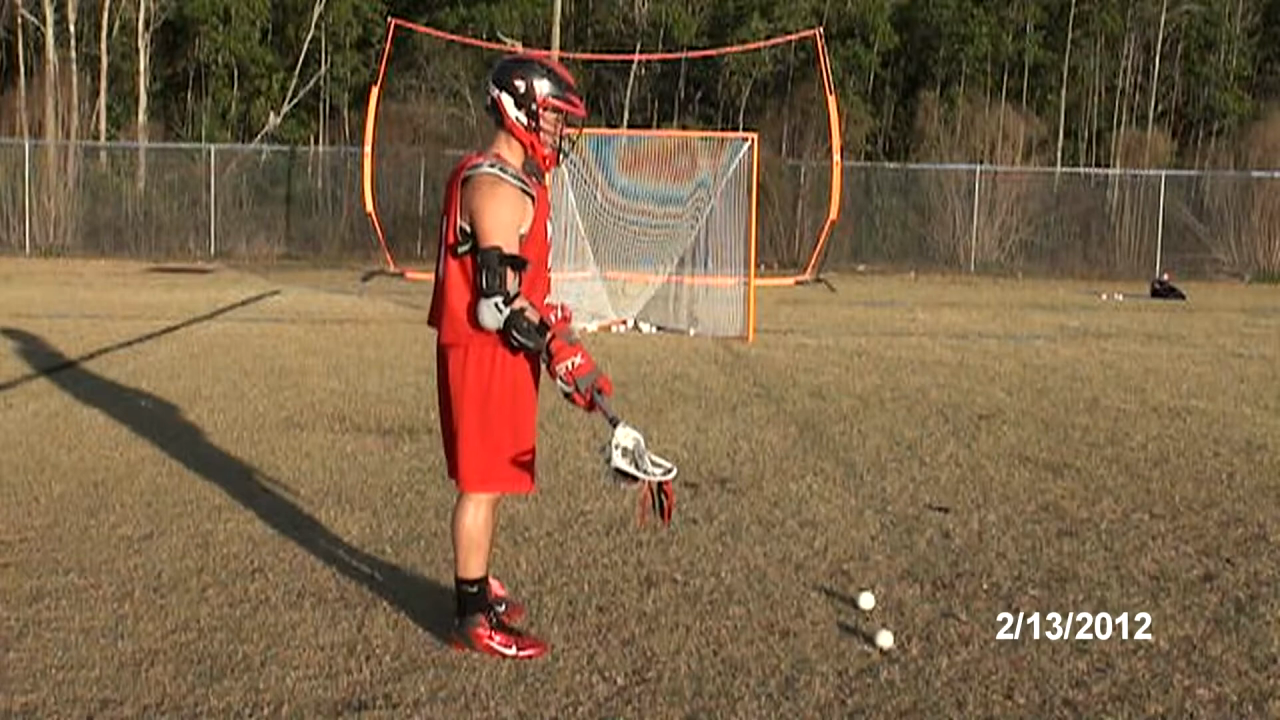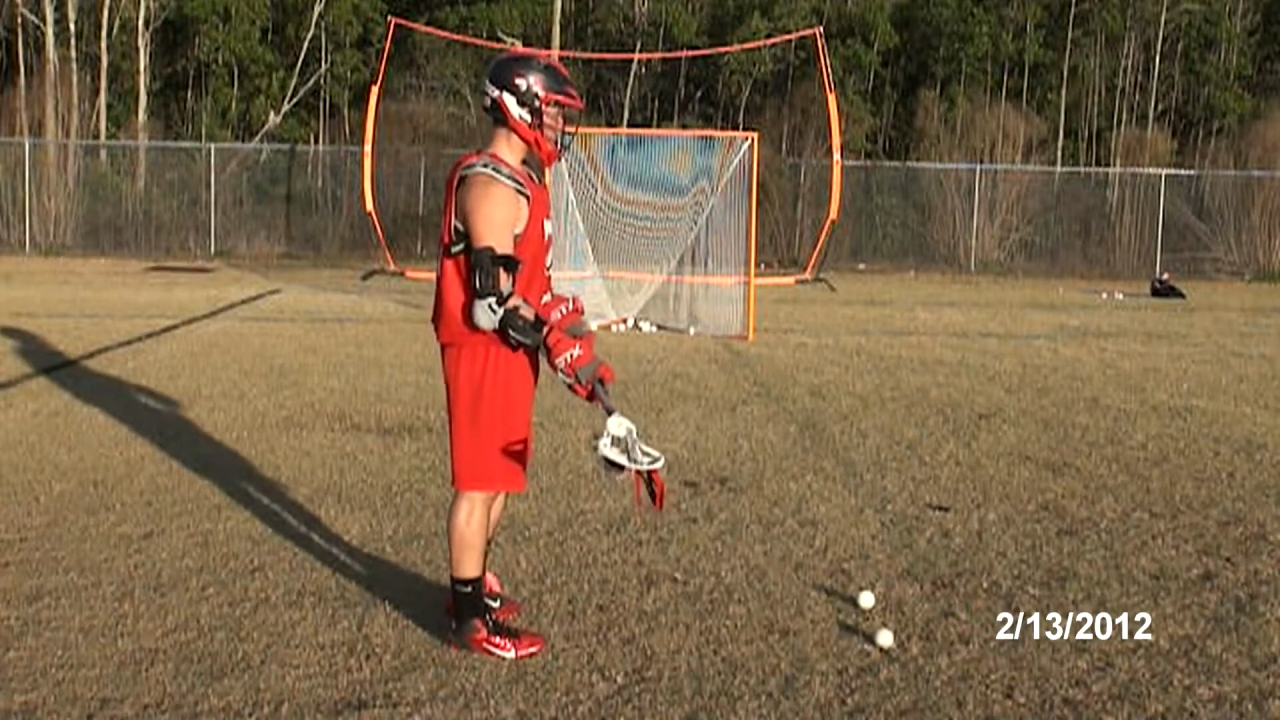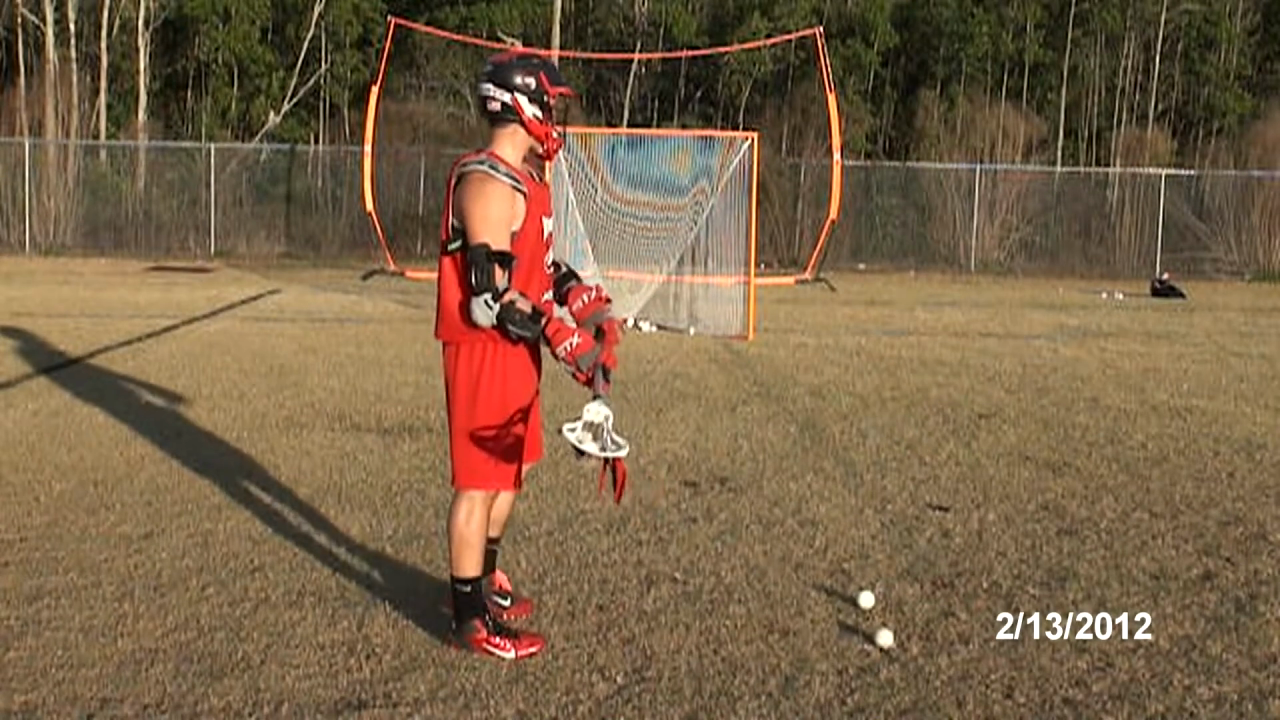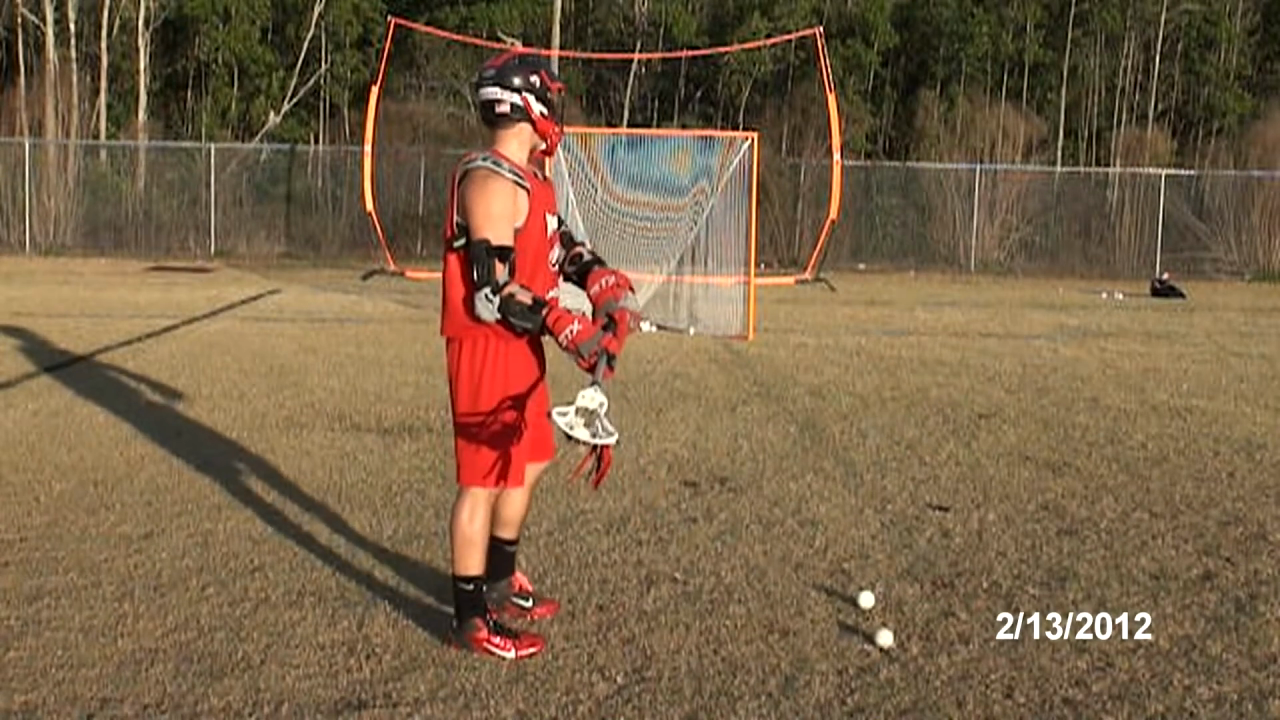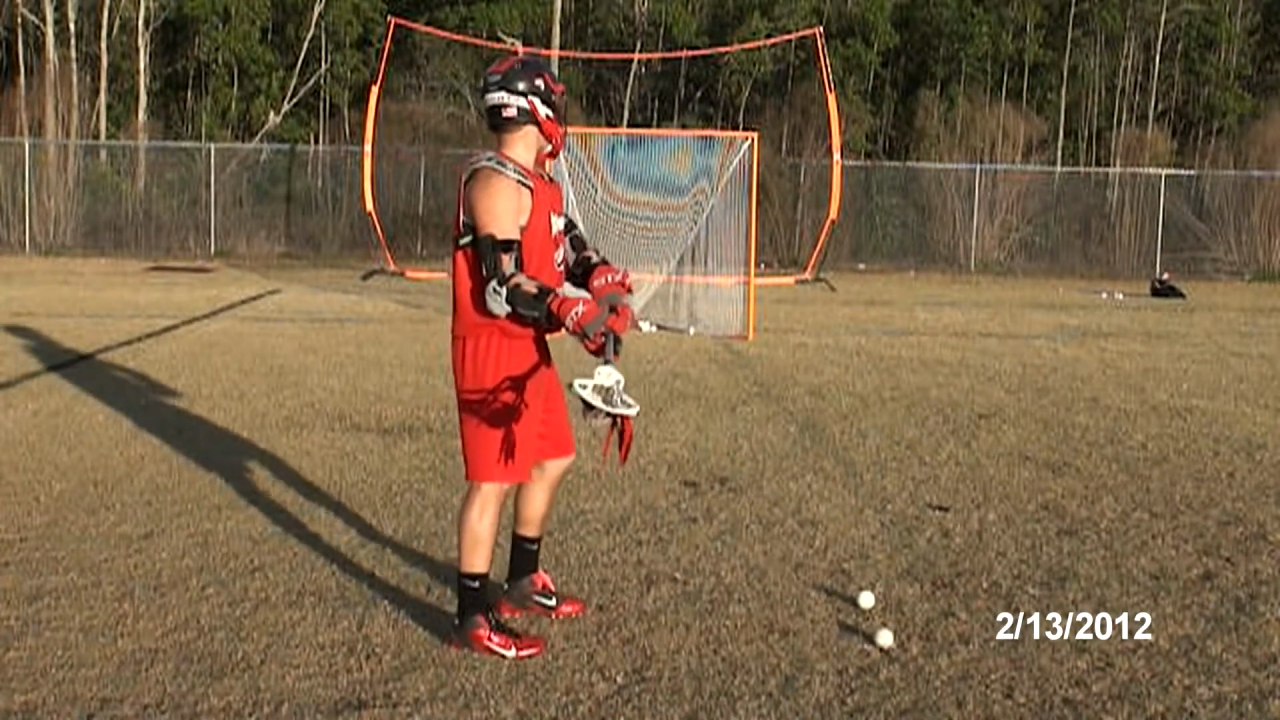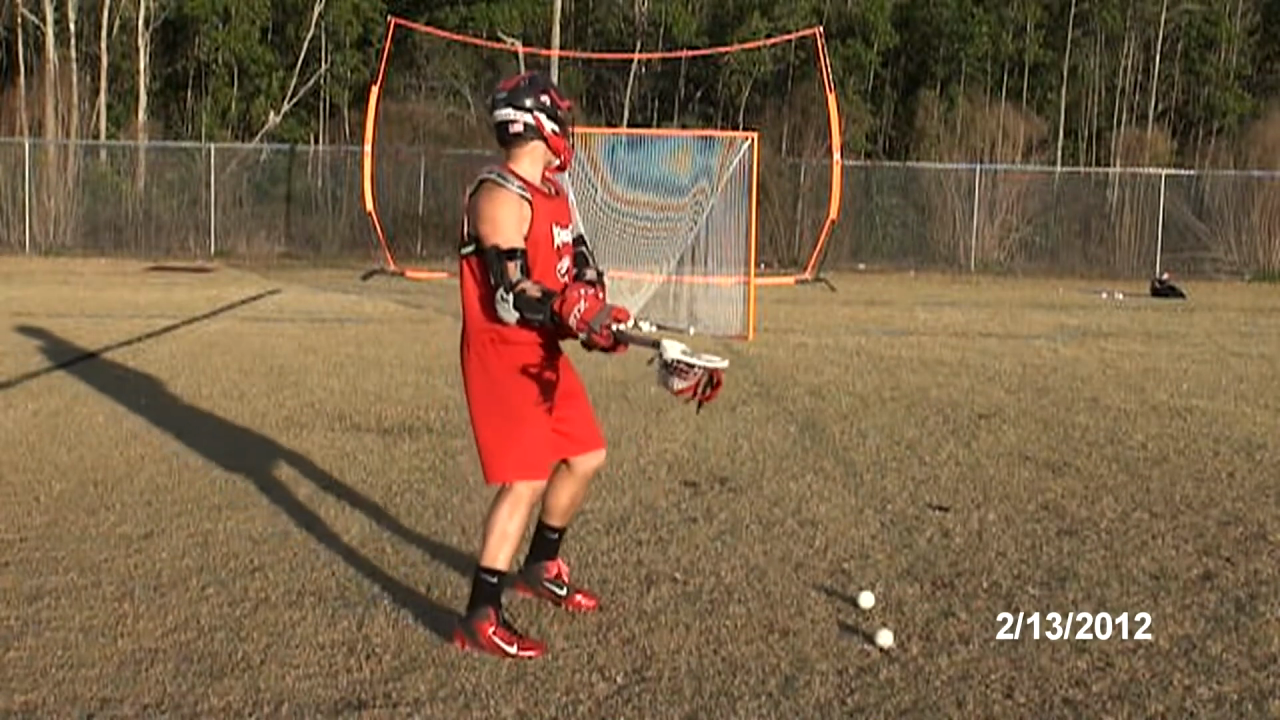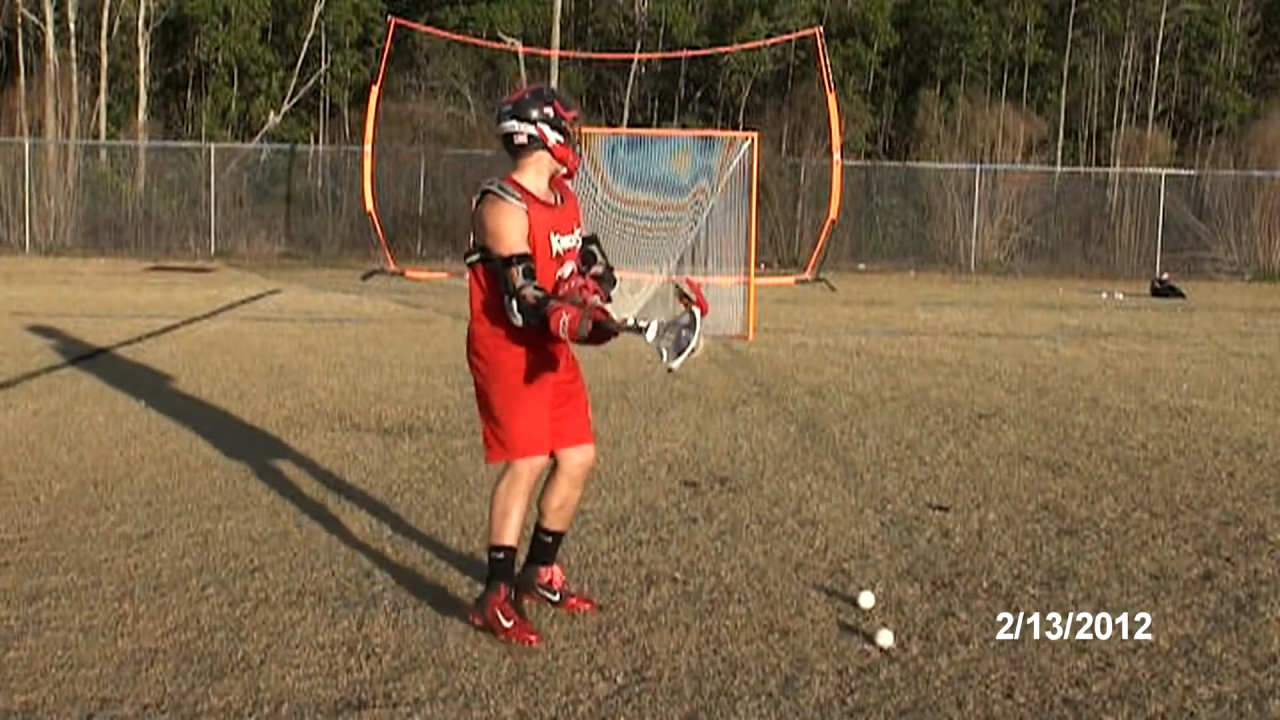
dt=0.7s
person 1, frame 1
left shoulder: (510, 179)
right shoulder: (497, 187)
right elbow: (500, 296)
left wrist: (545, 318)
right wrist: (558, 350)
left hip: (498, 350)
right hip: (487, 352)
left knee: (491, 478)
right knee: (483, 483)
left ankle: (477, 587)
right ankle: (474, 617)
person 1, frame 2
left shoulder: (516, 177)
right shoulder: (491, 187)
right elbow: (493, 297)
left wrist: (555, 309)
right wrist: (558, 346)
left hip: (506, 350)
right hip: (485, 353)
left knee: (499, 476)
right knee: (481, 482)
left ankle: (474, 583)
right ankle: (470, 617)
person 1, frame 3
left shoulder: (522, 176)
right shoulder: (489, 185)
right elbow: (491, 296)
left wrist: (582, 297)
right wrist: (562, 337)
left hip: (513, 349)
right hip: (484, 352)
left knee: (512, 467)
right knee: (480, 482)
left ankle: (483, 579)
right ankle: (471, 618)
person 1, frame 4
left shoulder: (530, 176)
right shoulder: (491, 183)
left elbow: (558, 244)
right elbow: (493, 293)
left wrist: (602, 280)
right wrist: (564, 325)
left hip: (519, 347)
right hip: (487, 350)
left knee: (527, 465)
right knee: (484, 479)
left ankle: (499, 582)
right ankle: (471, 617)
person 1, frame 5
left shoulder: (538, 179)
right shoulder: (496, 183)
left elbow: (570, 244)
right elbow: (501, 286)
left wrist: (605, 280)
right wrist: (569, 311)
left hip: (528, 347)
right hip: (493, 349)
left knee: (551, 461)
right knee: (494, 478)
left ankle: (523, 583)
right ankle: (473, 617)
person 1, frame 6
left shoulder: (552, 192)
right shoulder: (500, 196)
left elbow: (578, 259)
right elbow: (511, 296)
left wrist: (591, 298)
right wrist: (568, 310)
left hip: (542, 352)
right hip: (502, 355)
left knee: (584, 457)
right knee: (524, 481)
left ankle: (541, 567)
right ankle: (481, 616)
person 1, frame 7
left shoulder: (565, 198)
right shoulder: (502, 206)
left elbow: (596, 262)
right elbow: (519, 298)
left wrist: (590, 288)
right wrist: (562, 318)
left hip: (551, 348)
right hip: (505, 349)
left knee: (578, 458)
right knee: (528, 459)
left ankle: (539, 572)
right ankle: (496, 592)
